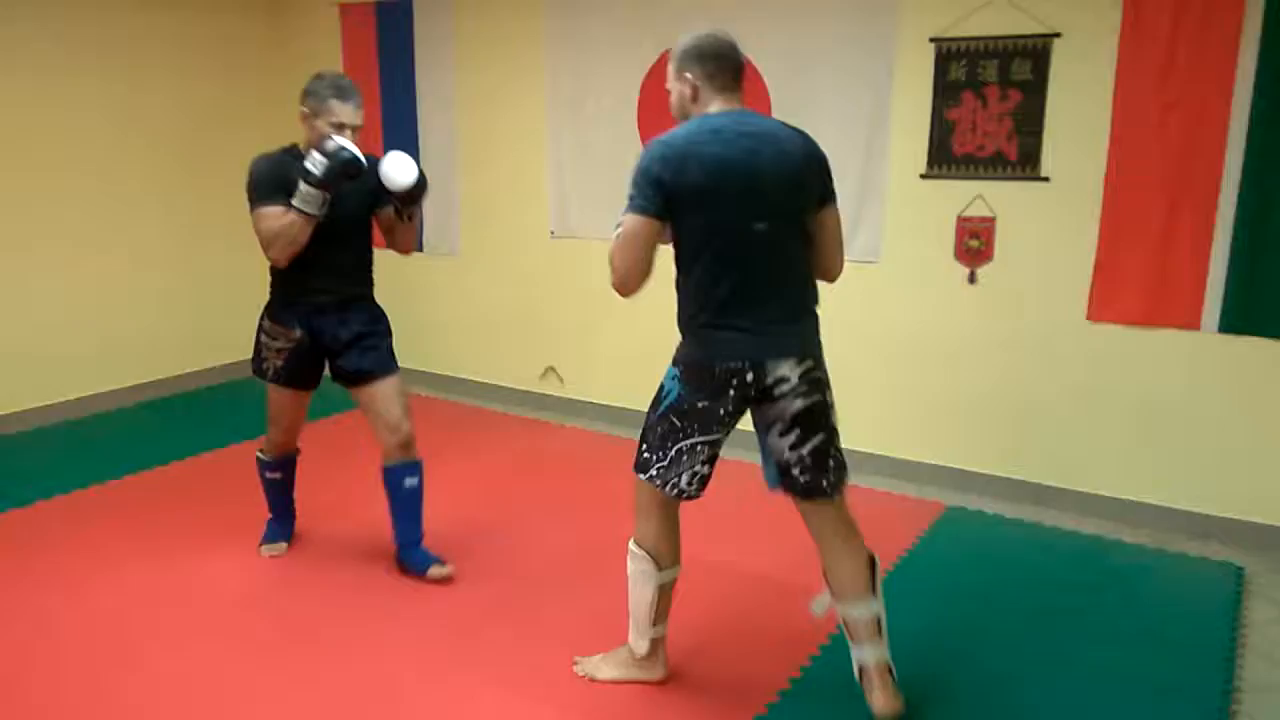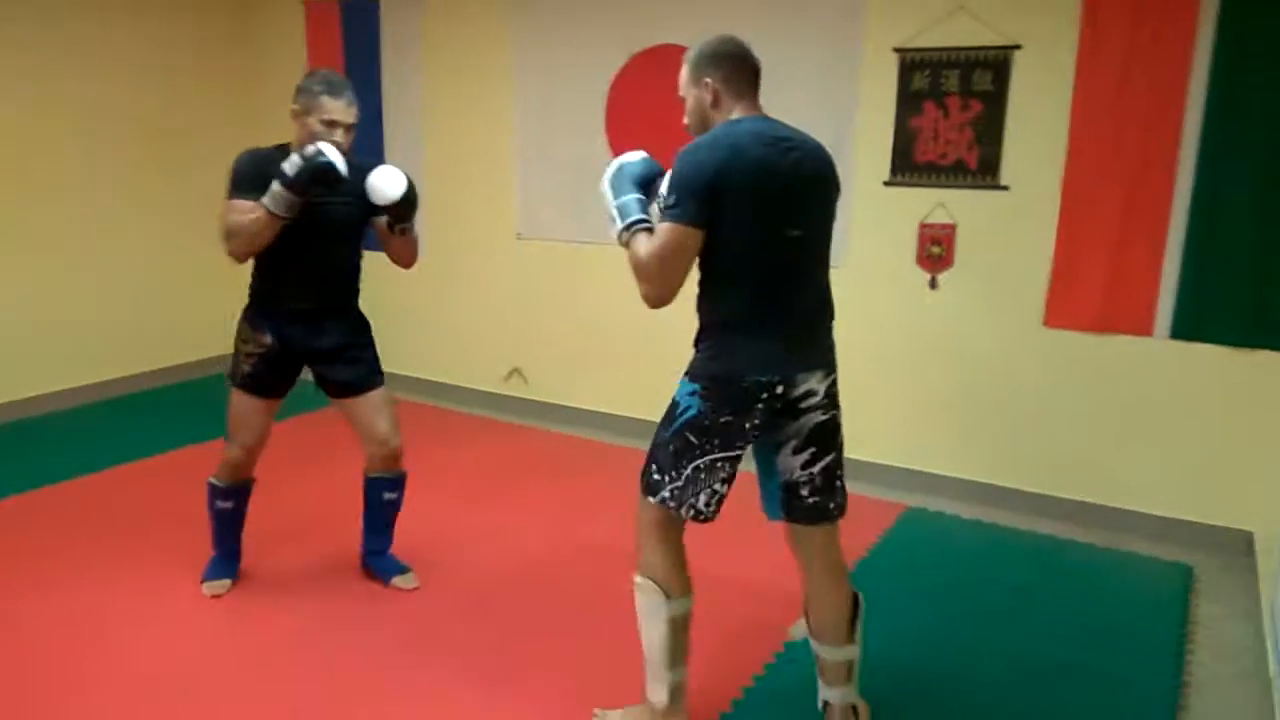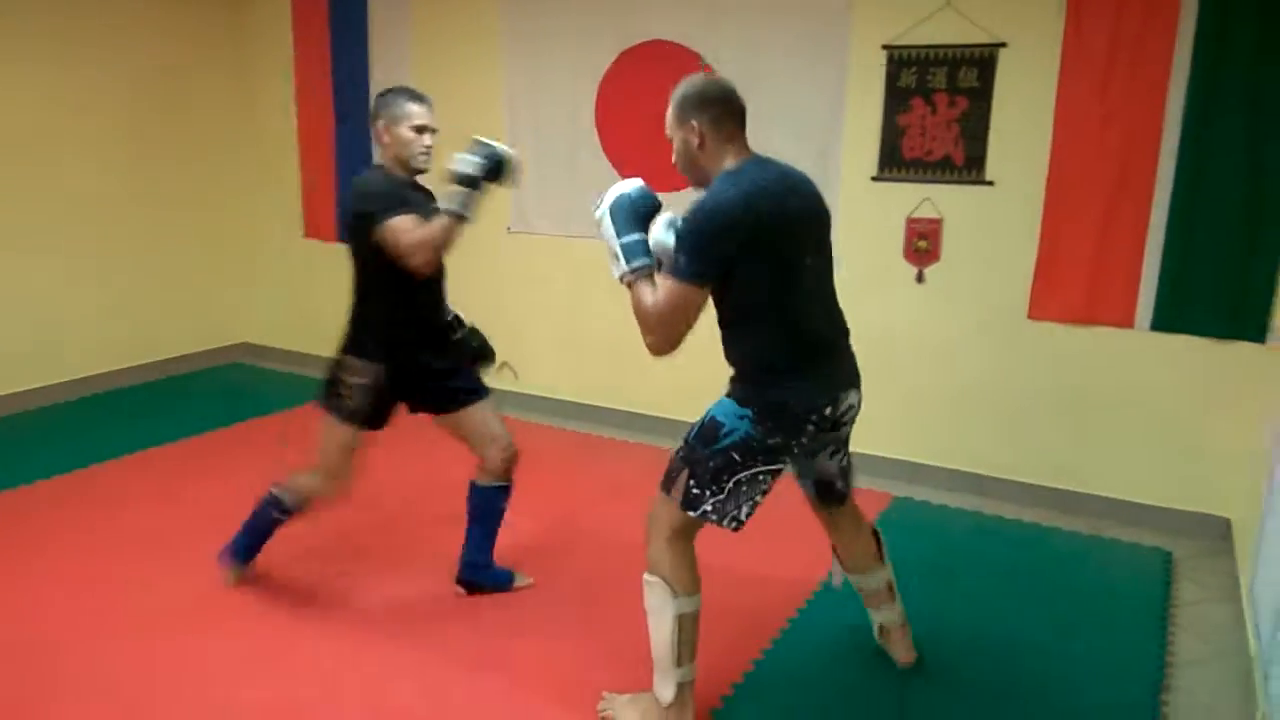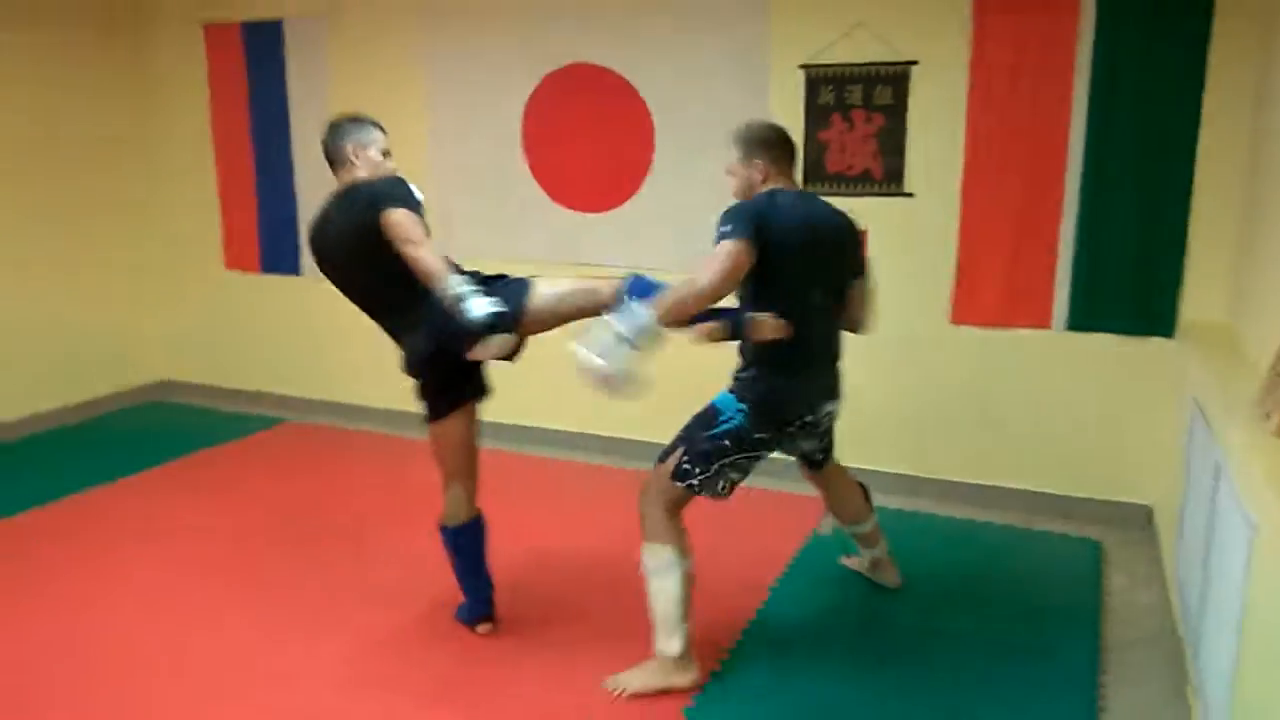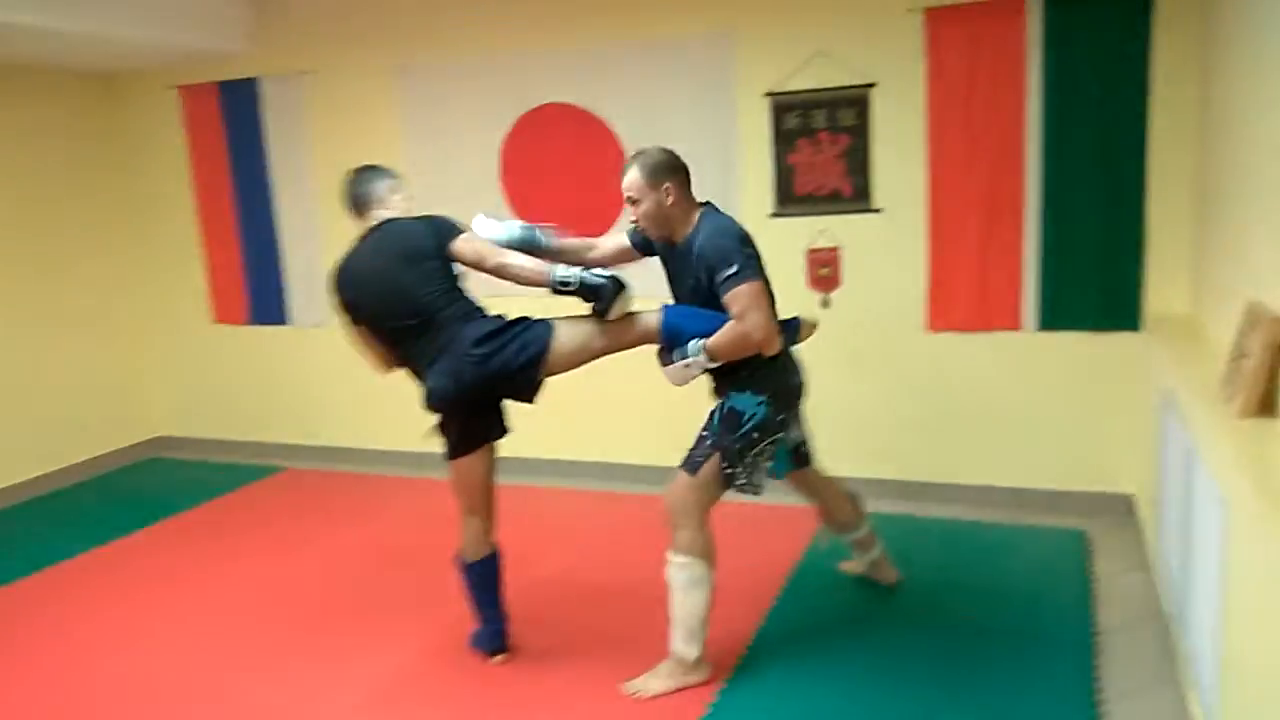
dt=0.4s
person 1, frame 1
left shoulder: (668, 153)
right shoulder: (801, 148)
left elbow: (625, 277)
right elbow: (829, 265)
left wrist: (635, 219)
left hip: (712, 359)
right hip: (794, 355)
left knee: (653, 494)
right knee: (827, 512)
left ankle: (645, 651)
person 1, frame 2
left shoulder: (703, 158)
right shoulder: (816, 159)
left elbow: (658, 288)
left wrist: (628, 208)
left hip: (728, 374)
right hip: (809, 371)
left knee: (659, 523)
right knee: (816, 537)
person 1, frame 3
left shoulder: (715, 213)
right shoulder: (795, 187)
left elbow: (660, 335)
left wrist: (626, 245)
right wrist: (679, 248)
left hip: (772, 401)
right hip: (836, 385)
left knee: (665, 524)
right knee: (833, 503)
right ankle: (893, 630)
person 1, frame 4
left shoulder: (753, 213)
right shoulder: (843, 226)
left elbow: (712, 284)
right elbow: (853, 316)
left wrist: (633, 322)
left hip: (763, 395)
right hip: (821, 390)
left knee: (657, 498)
right knee: (823, 470)
left ankle: (672, 657)
right ankle: (877, 560)
person 1, frame 5
left shoulder: (717, 241)
right shoulder: (673, 231)
left elbow: (758, 327)
right elbow: (597, 252)
left wrist: (695, 350)
right wrist: (530, 240)
left hip: (761, 390)
right hip: (770, 383)
left knee: (683, 505)
right knee: (803, 474)
left ankle: (687, 659)
right ankle: (875, 561)
person 2, frame 1
left shoulder: (367, 170)
right shoulder: (271, 169)
left elbow: (403, 244)
right elbow: (277, 249)
left wrist: (409, 204)
right wrist: (316, 186)
left hip: (358, 317)
right hip: (293, 319)
left knee: (398, 432)
right knee: (280, 436)
left ankle: (411, 548)
right ankle: (281, 520)
person 2, frame 2
left shoulder: (362, 176)
right shoulder: (257, 165)
left elbow: (405, 258)
right elbow: (237, 246)
left wrist: (401, 216)
right wrist: (288, 188)
left hip: (341, 327)
right hip: (272, 325)
left knee: (385, 445)
right knee: (239, 457)
left ankle: (377, 553)
right ankle: (225, 556)
person 2, frame 3
left shoulder: (418, 194)
right shoulder: (374, 191)
right elbow: (420, 256)
left wrist: (454, 326)
right wrist: (464, 189)
left hip: (429, 347)
right hip: (374, 357)
left knee: (500, 452)
right knee: (325, 482)
left ankle: (476, 569)
right ankle: (246, 543)
person 2, frame 4
left shoulder: (320, 233)
right shoulder: (380, 193)
right elbow: (414, 246)
right wrist: (470, 300)
left hip: (425, 348)
right hip: (463, 314)
left knee: (457, 484)
right knee: (608, 291)
left ankle: (477, 605)
right ankle: (730, 320)
person 2, frame 5
left shoulder: (346, 278)
right shoulder: (424, 229)
left elbow: (388, 359)
right elbow: (497, 261)
right wrist: (579, 278)
left hip: (448, 385)
right hip: (491, 349)
left knee: (475, 517)
right knee: (632, 323)
left ankle: (492, 633)
